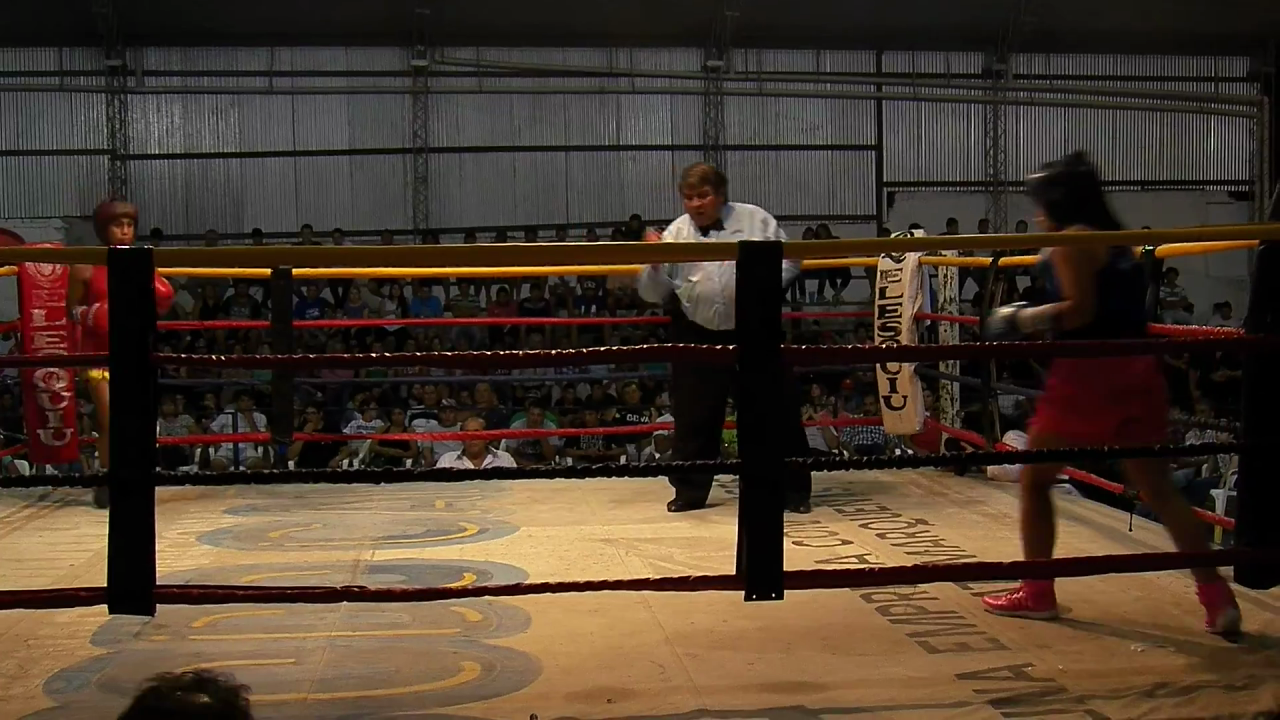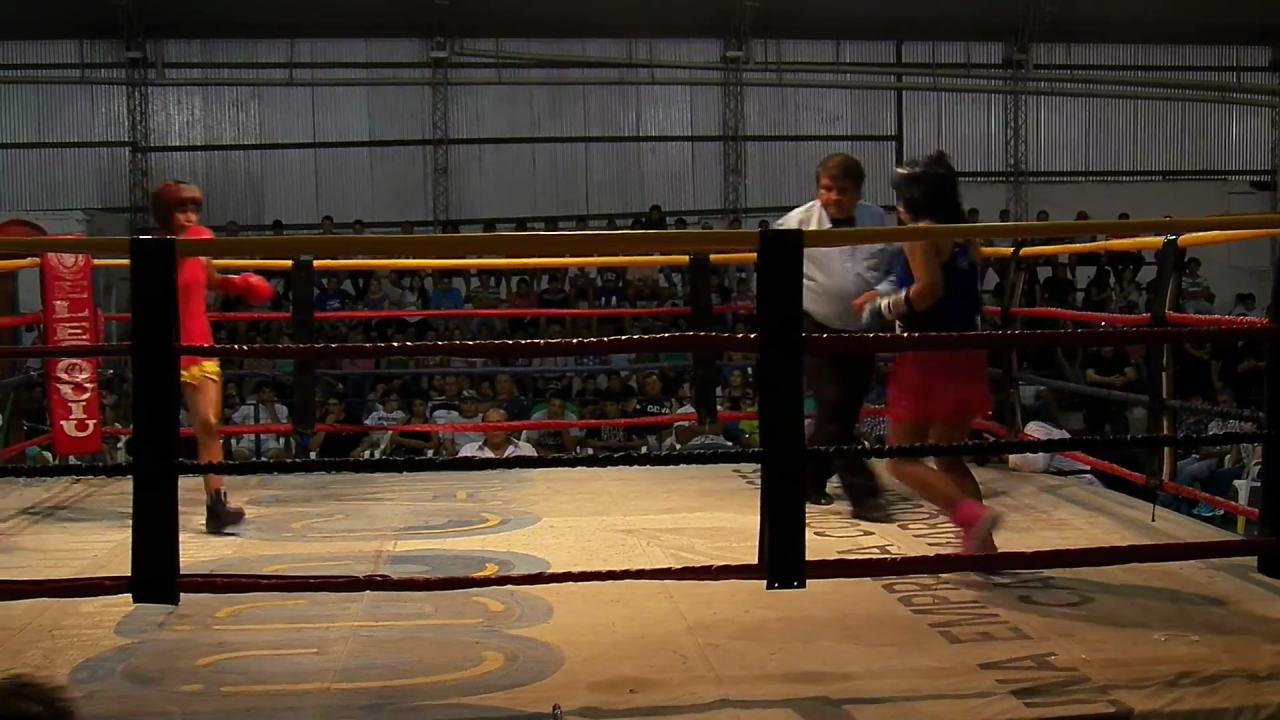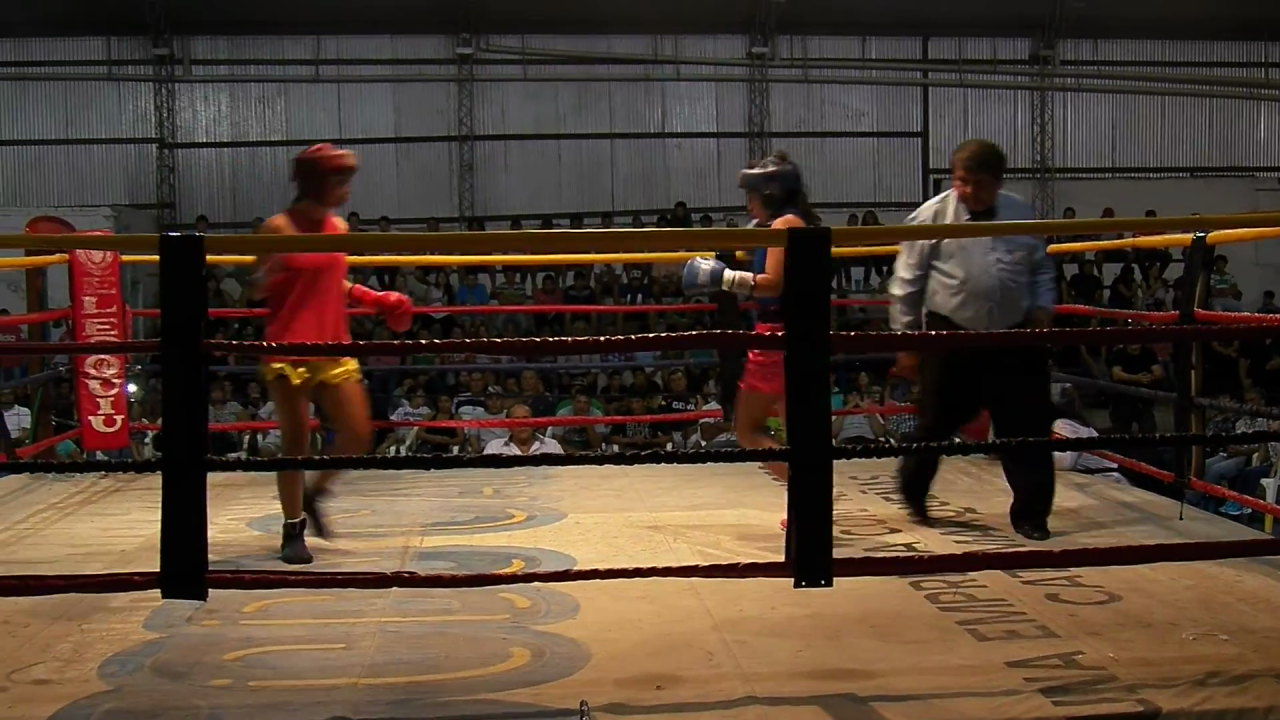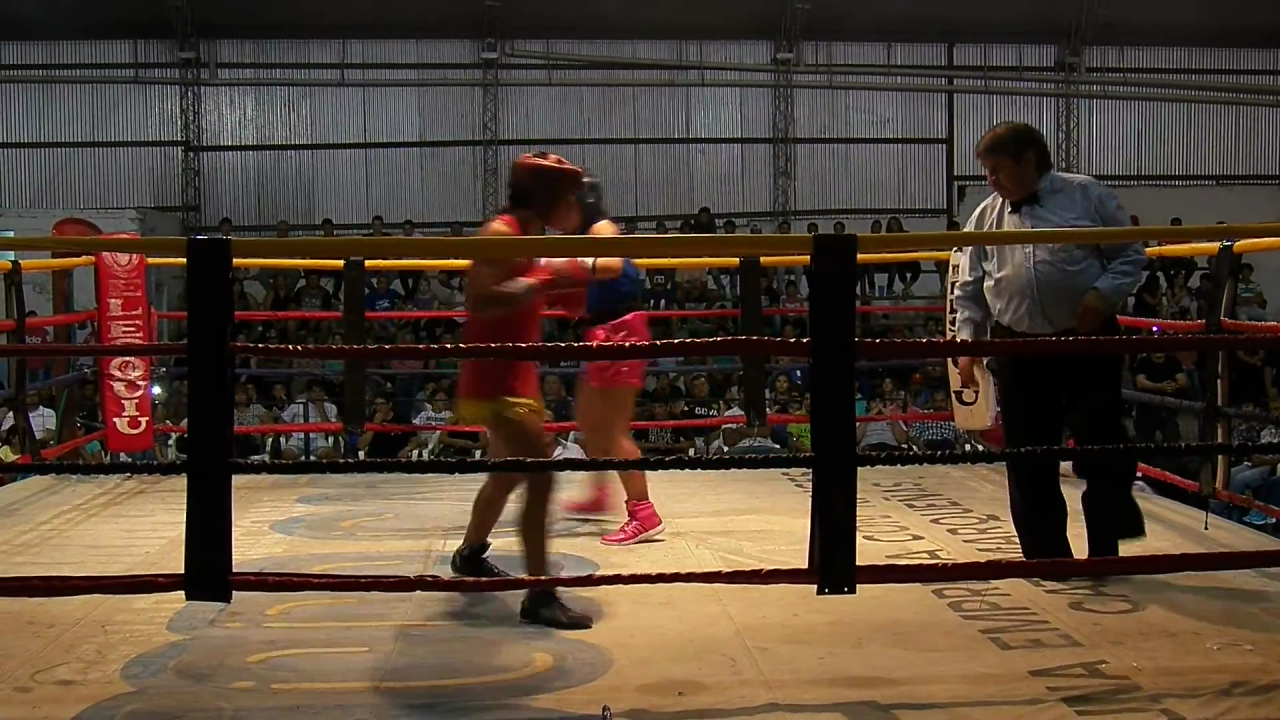
dt=0.7s
person 1, frame 1
left shoulder: (1068, 242)
right shoulder: (1121, 243)
left elbow: (1081, 309)
right elbow: (1122, 307)
left wrist: (1021, 319)
right wrist: (1048, 321)
left hip: (1087, 373)
right hip: (1136, 368)
left knee: (1033, 480)
right knee: (1160, 490)
left ankle: (1038, 591)
right ankle: (1216, 594)
person 1, frame 2
right shoulder: (964, 237)
left elbow: (928, 293)
left wrist: (886, 307)
right wrist: (891, 304)
left hip: (928, 354)
right hip: (964, 350)
left knee: (901, 461)
right knee: (948, 456)
left ankle: (974, 515)
right ankle: (973, 538)
person 1, frame 3
left shoulder: (784, 223)
right shoulder: (803, 223)
left elbow: (773, 282)
left wrist: (723, 277)
left hip: (781, 332)
left knee: (745, 427)
person 1, frame 4
left shoulder: (601, 229)
right shoulder: (588, 235)
left hip: (619, 332)
right hip: (606, 332)
left knee: (612, 430)
right knee: (587, 420)
left ankle: (644, 516)
right ankle: (599, 493)
person 2, frame 1
left shoulder: (754, 218)
right shoulder: (676, 233)
left elbow: (790, 258)
right elbow: (654, 292)
left wrist: (766, 284)
right wrist: (654, 262)
right hip: (699, 336)
right knee: (694, 416)
left ankle: (795, 490)
right ankle: (690, 490)
person 2, frame 2
left shoulder: (876, 223)
right shoulder: (796, 224)
left hip: (858, 331)
right hip: (814, 329)
left knee: (844, 413)
right knee: (835, 407)
left ankle: (812, 481)
right ankle: (863, 495)
person 2, frame 3
left shoulder: (1020, 212)
right shoulder: (931, 217)
left elbow: (1042, 268)
right elbow: (906, 286)
left wrist: (1042, 305)
right hip: (952, 338)
left knee: (1028, 425)
right knee: (938, 421)
left ankle: (1030, 513)
right ankle: (913, 493)
person 2, frame 4
left shoulder: (1086, 196)
right shoulder: (985, 217)
left elbow: (1130, 255)
right elbow: (970, 287)
left wrist: (1104, 294)
right wrist: (967, 341)
left hip: (1087, 343)
right hip: (1018, 351)
left knee: (1102, 446)
right knee: (1029, 459)
left ankle: (1108, 538)
right ankle: (1045, 558)
person 3, frame 1
right shoulder: (85, 267)
left elbow: (160, 308)
right elbow: (72, 310)
left wrist: (161, 297)
right wrist: (90, 315)
right hip: (99, 354)
right knee: (108, 420)
right ankle: (106, 475)
person 3, frame 2
left shoulder: (202, 246)
left wrist: (237, 284)
right wrist: (175, 258)
left hip: (199, 350)
left knee: (208, 424)
left ankle: (217, 507)
person 3, frame 3
left shoulder: (339, 228)
right shoulder: (278, 226)
right elbow: (258, 290)
left wrist: (376, 299)
right wrist: (279, 265)
left hip: (334, 347)
right hip: (288, 348)
left knee: (359, 436)
right knee: (296, 440)
left ankle: (315, 491)
right ankle: (293, 529)
person 3, frame 4
left shoulder: (518, 236)
right shoulder: (500, 234)
right elbow: (484, 303)
left wrist: (549, 293)
right wrist: (546, 278)
left hip: (511, 377)
right hip: (495, 382)
left knee: (510, 471)
right knee: (539, 477)
left ankle: (471, 552)
right ankle: (540, 597)
